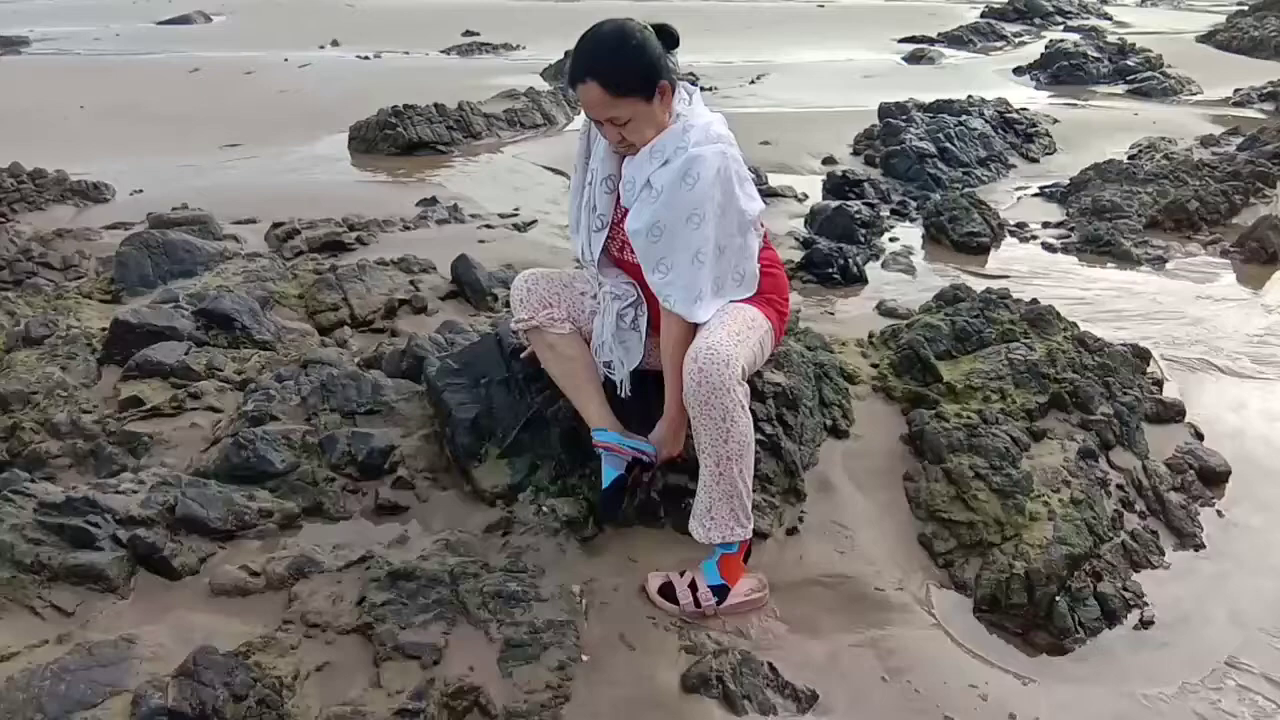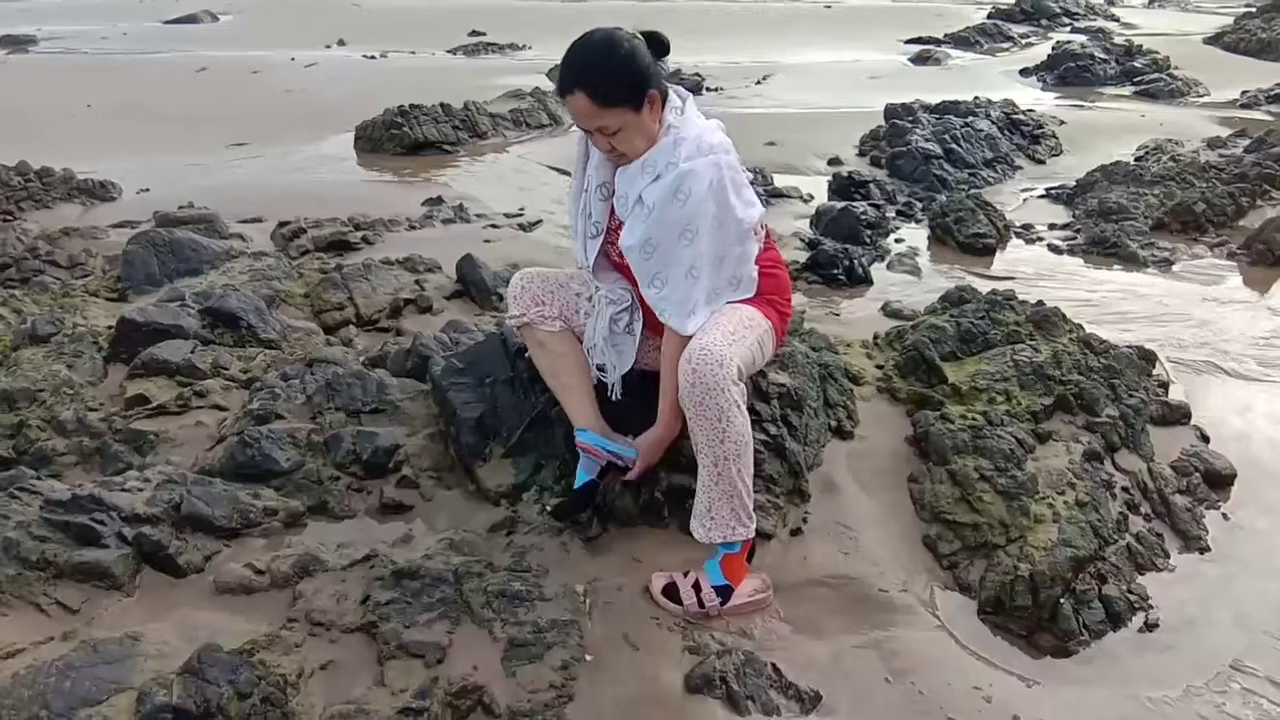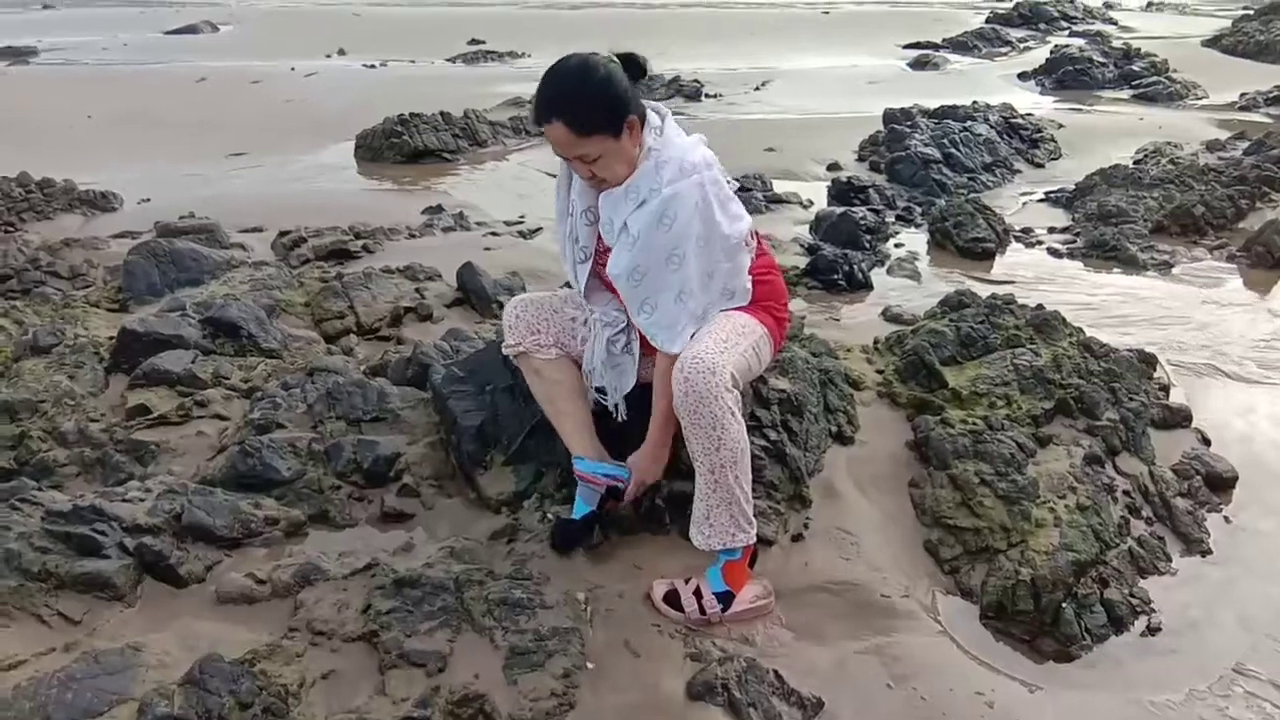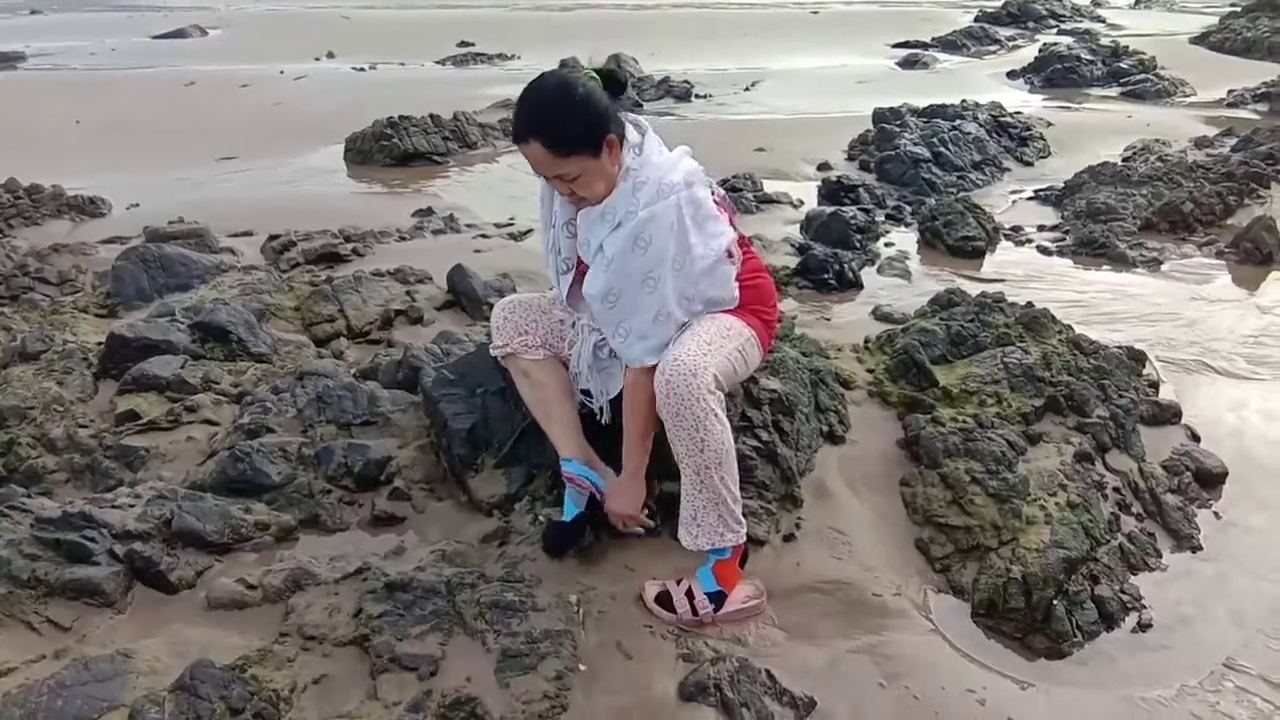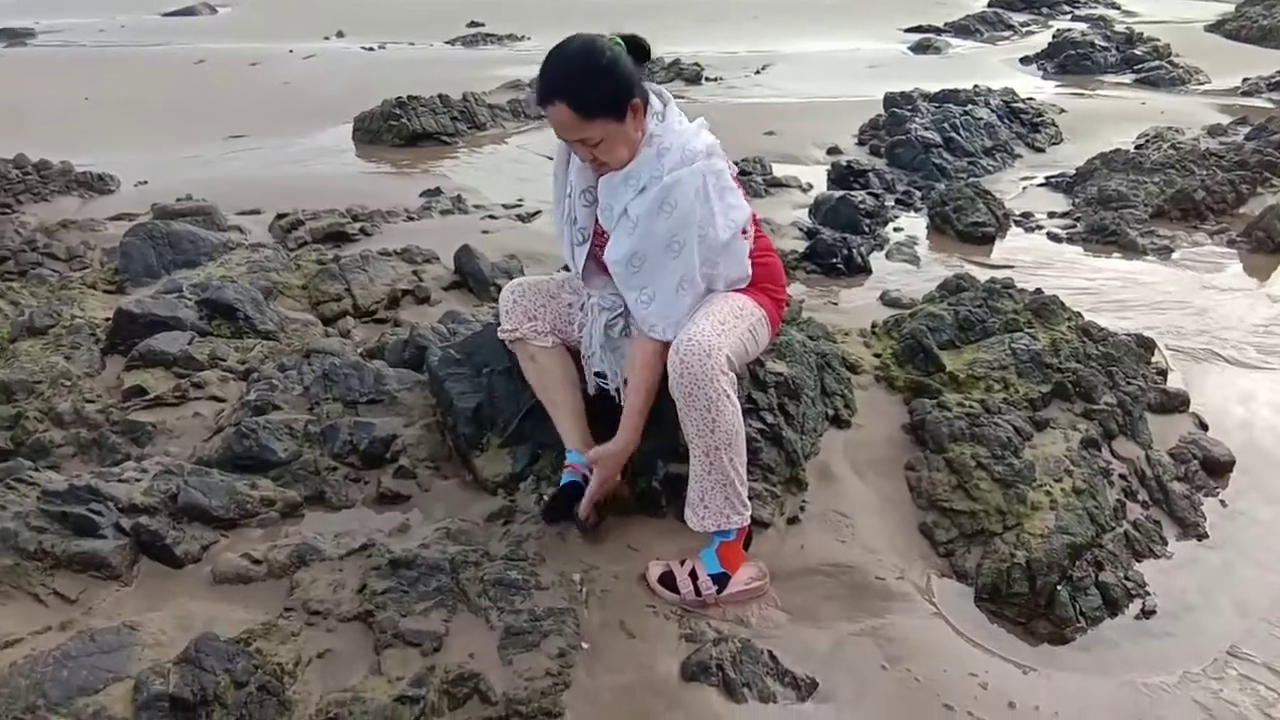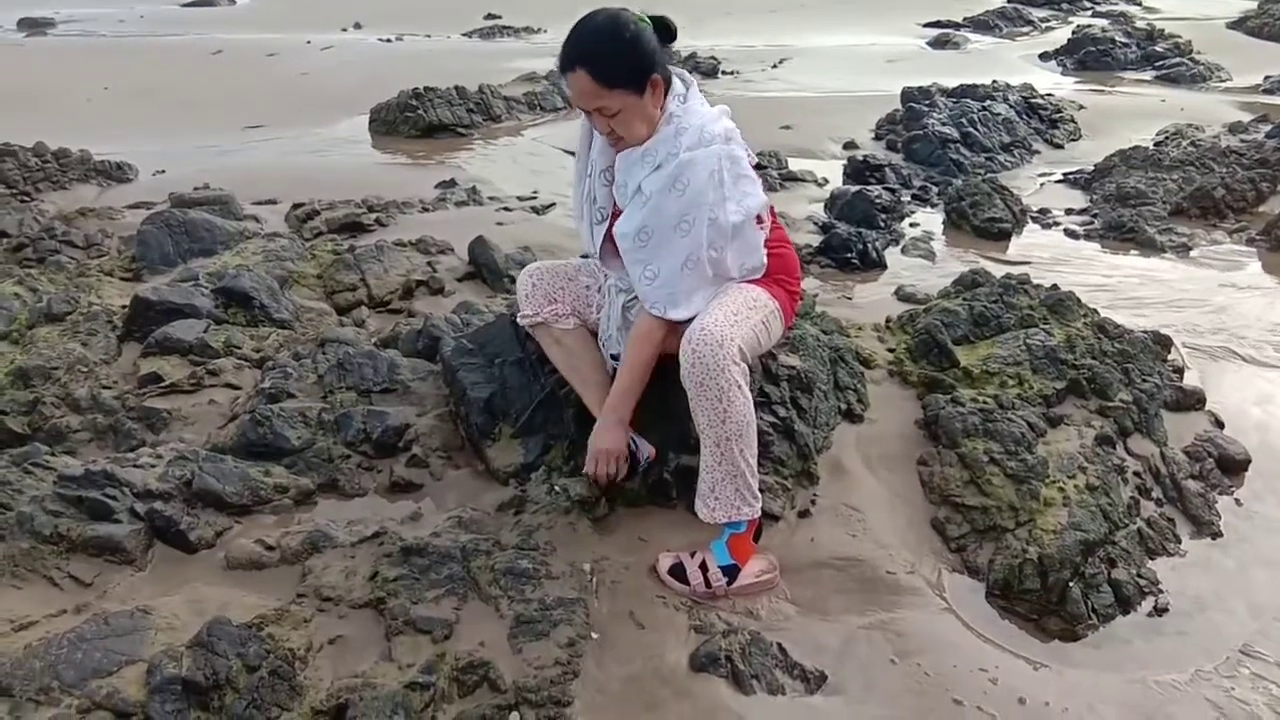
dt=0.3s
person 1, frame 1
left shoulder: (701, 161)
right shoulder: (609, 132)
left elbow: (684, 300)
right elbow: (600, 236)
left wrist: (673, 420)
right wrist: (568, 324)
left hip: (732, 296)
right hip: (640, 289)
left knee: (710, 363)
right knee: (532, 293)
left ankle: (731, 556)
right ankle: (614, 443)
person 1, frame 2
left shoulder: (695, 171)
right shoulder: (610, 137)
left elbow: (683, 311)
right elbow: (601, 241)
left wrist: (667, 426)
right wrist: (570, 327)
left hip: (735, 298)
right hip: (643, 293)
left knee: (707, 364)
right knee: (529, 293)
left ankle: (734, 556)
right ankle: (597, 445)
person 1, frame 3
left shoulder: (680, 188)
right shoulder: (594, 157)
left elbow: (673, 331)
right elbow: (596, 264)
left wrist: (654, 447)
left hip: (735, 305)
right hip: (638, 307)
left knee: (700, 372)
right knee: (525, 318)
left ankle: (735, 563)
right ankle: (595, 469)
person 1, frame 4
left shoulder: (658, 205)
right shoulder: (580, 165)
left elbow: (644, 353)
right elbow: (581, 275)
left wrist: (632, 477)
left hip: (724, 306)
right hip: (626, 310)
left knee: (682, 374)
right knee: (513, 319)
left ankle: (726, 563)
right ankle: (581, 472)
person 1, frame 5
left shoulder: (681, 175)
right shoulder: (594, 139)
left elbow: (658, 326)
right elbow: (592, 246)
left wrist: (622, 447)
left hip: (732, 287)
right hip: (635, 286)
left knee: (694, 353)
right knee: (521, 303)
left ankle: (730, 546)
right ankle: (580, 459)
person 1, frame 6
left shoulder: (698, 157)
right shoulder: (614, 121)
left elbow: (663, 306)
right elbow: (613, 234)
left wrist: (612, 421)
left hip: (746, 277)
right hip: (650, 272)
left knee: (707, 343)
right knee: (539, 287)
left ankle: (740, 536)
right ankle: (628, 446)
